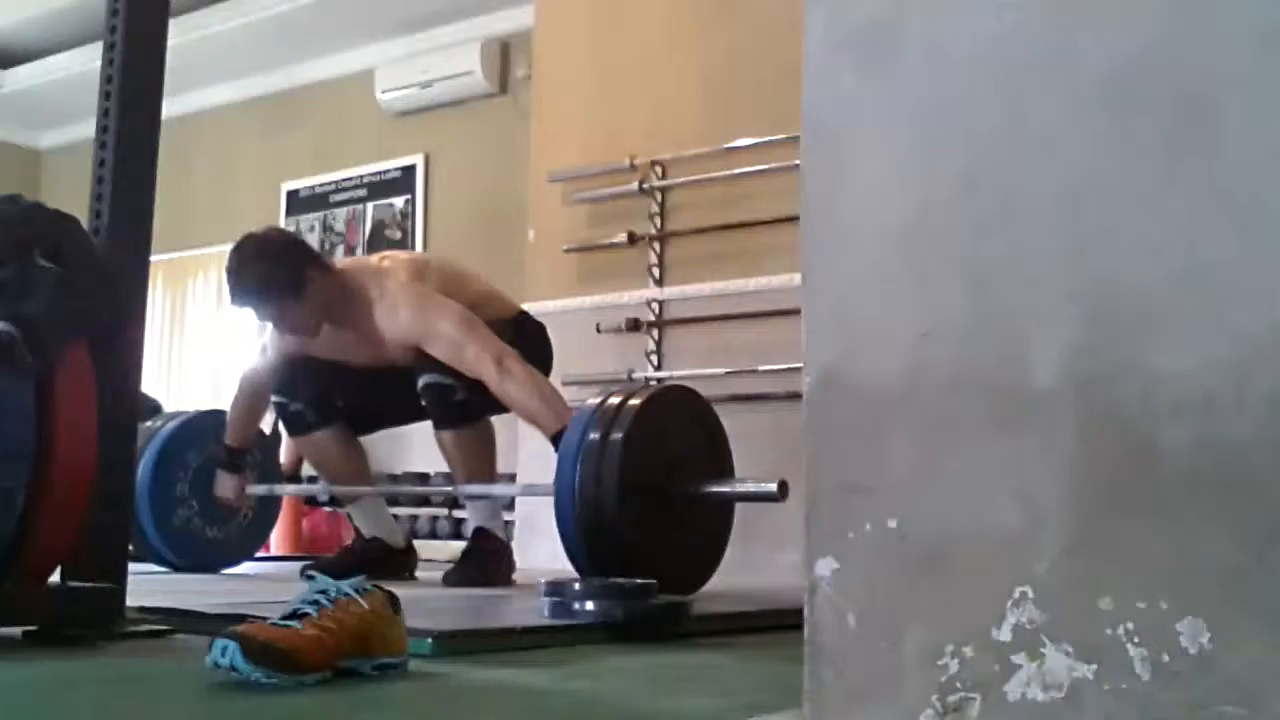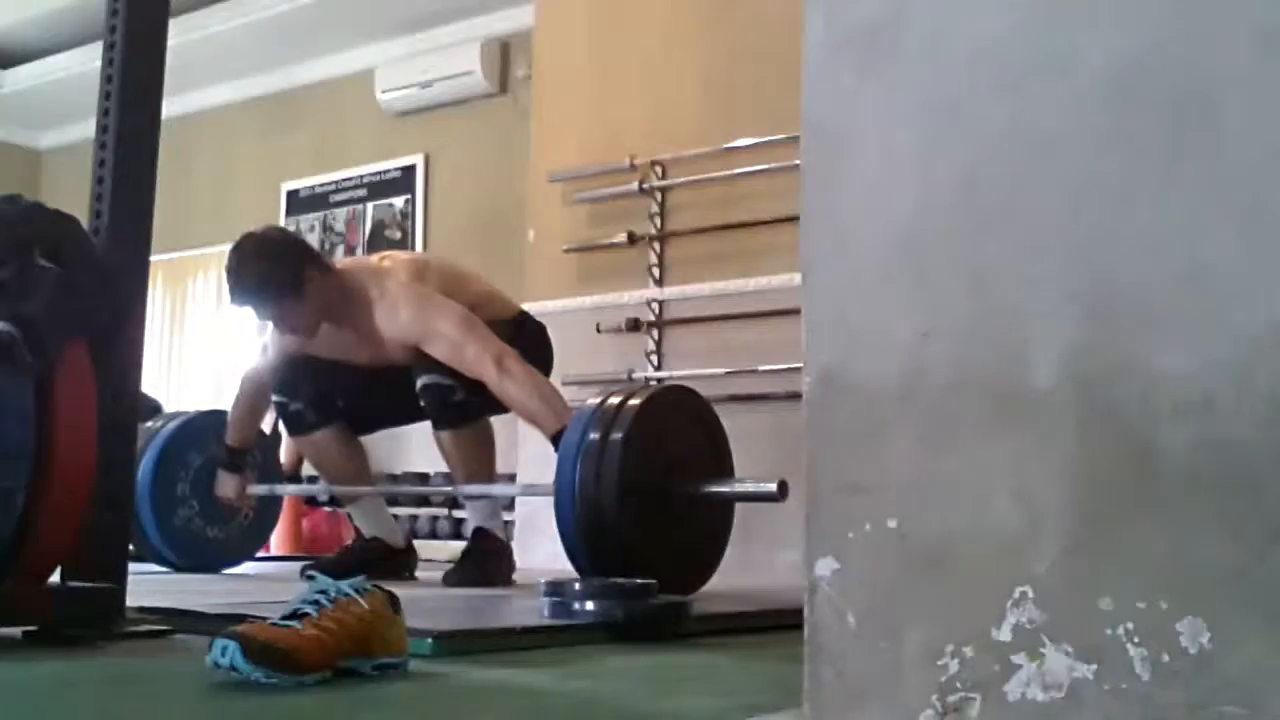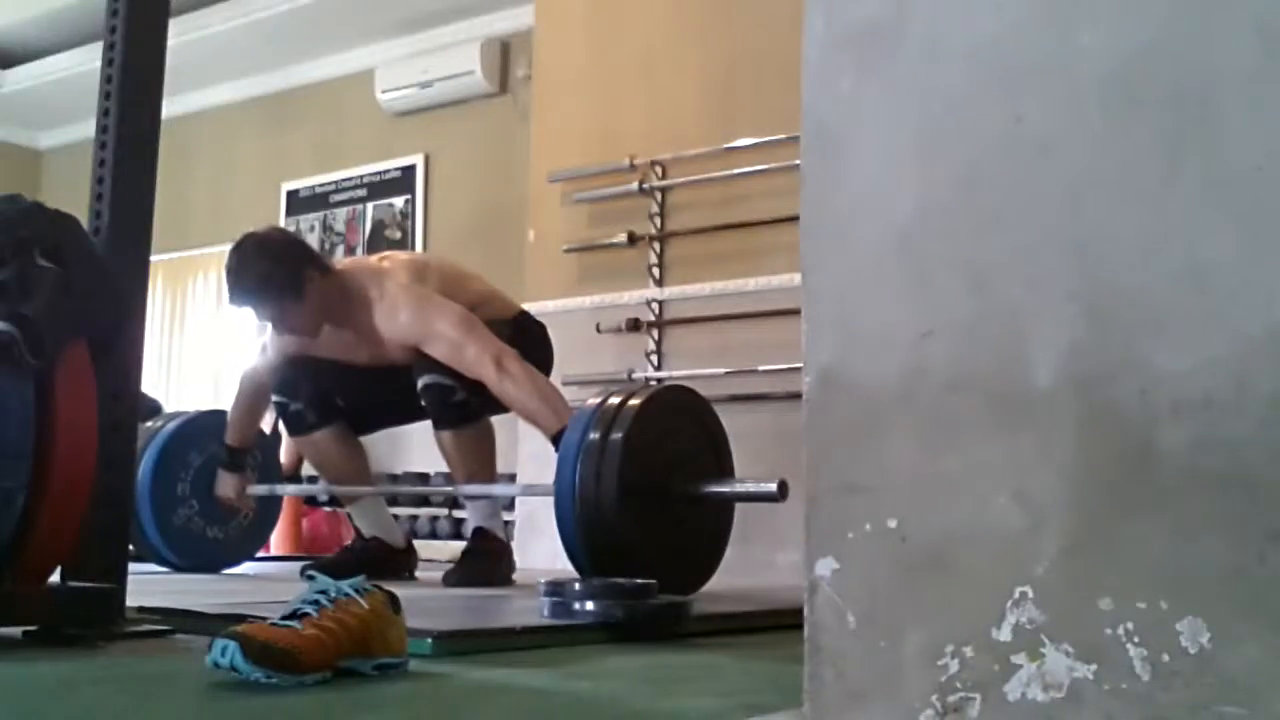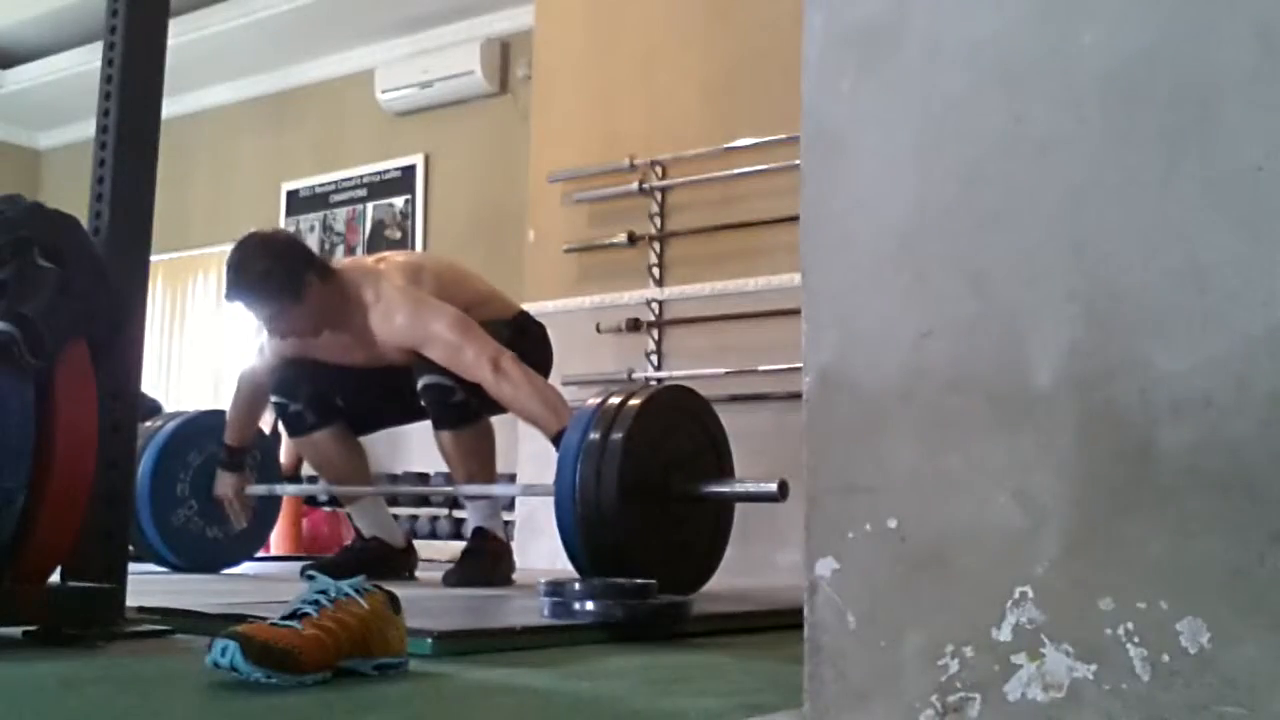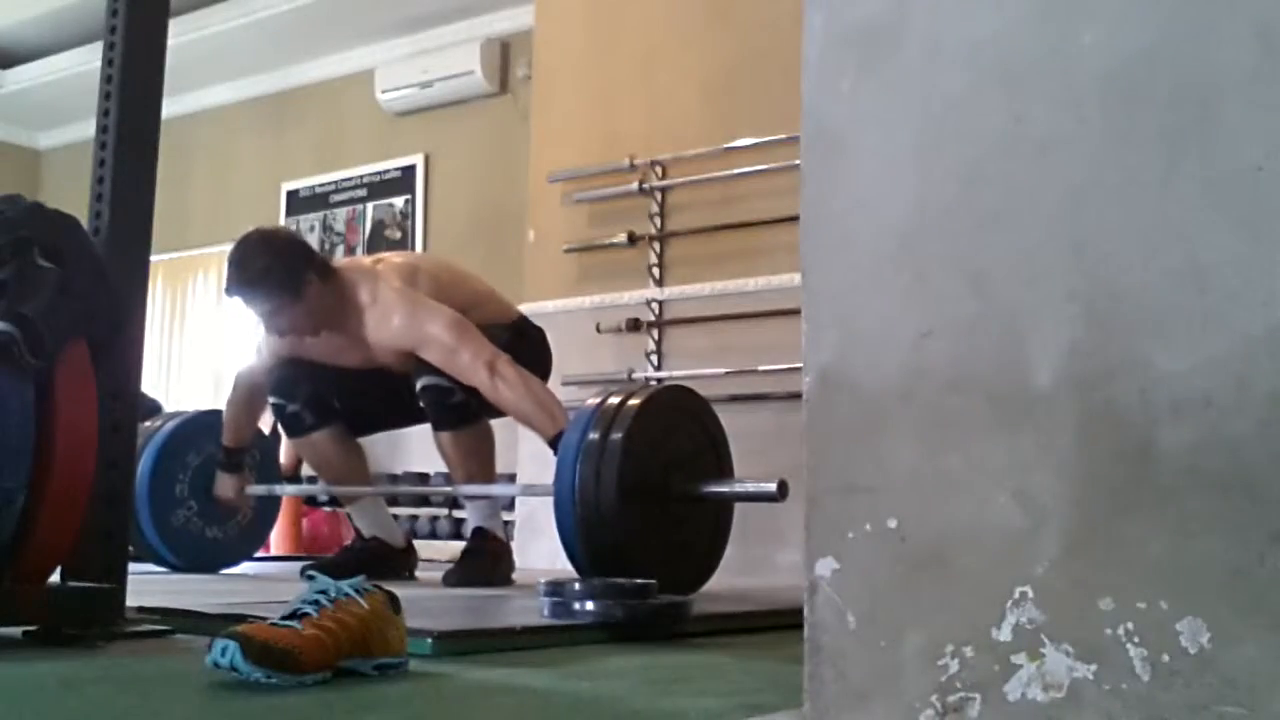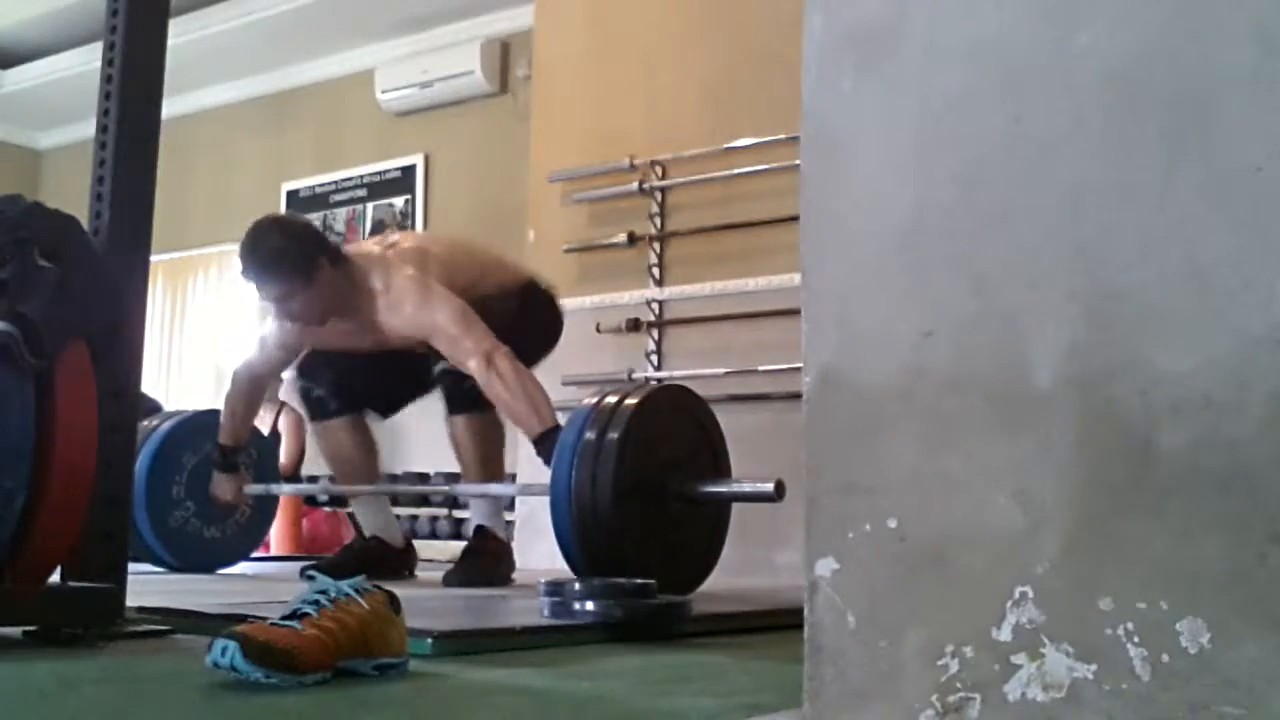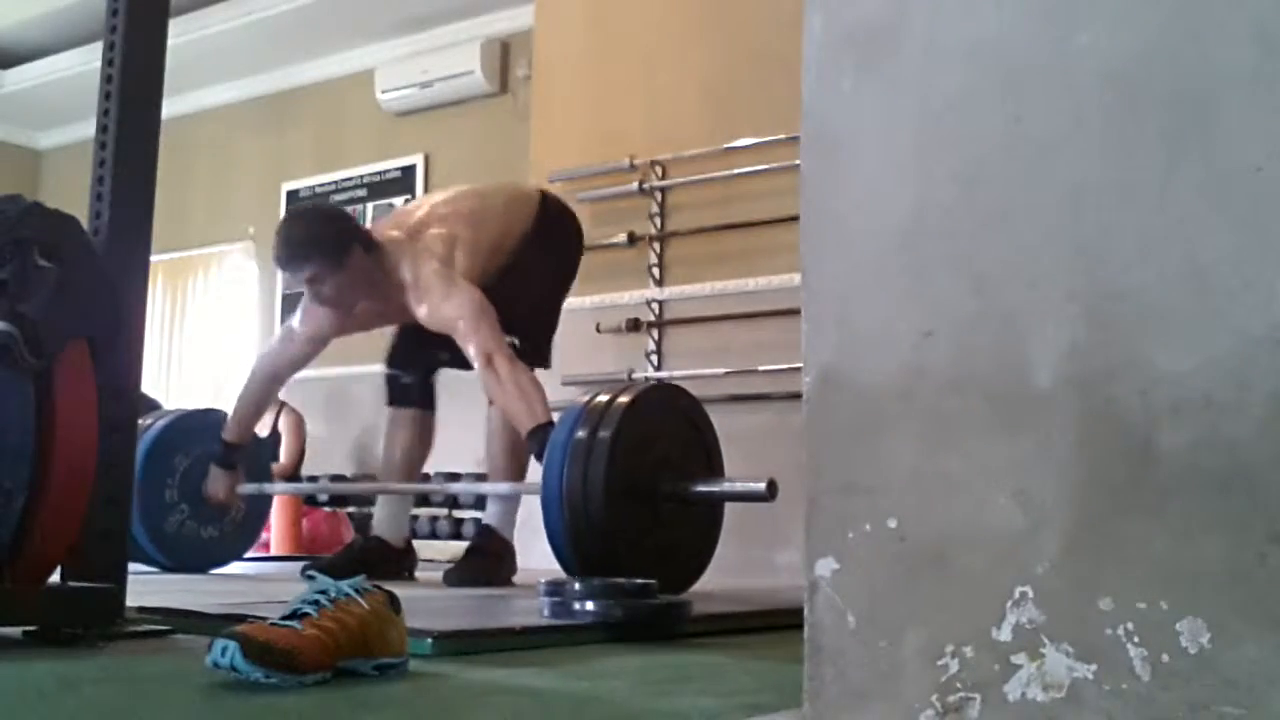
dt=0.2s
person 1, frame 1
left shoulder: (401, 305)
right shoulder: (297, 325)
left elbow: (498, 367)
right elbow: (256, 383)
right wrist: (231, 464)
left knee: (442, 382)
right knee: (293, 395)
left ankle: (488, 538)
right ankle: (384, 541)
person 1, frame 2
left shoulder: (399, 305)
right shoulder: (298, 325)
left elbow: (500, 367)
right elbow: (256, 381)
right wrist: (232, 466)
left hip: (511, 344)
left knee: (439, 381)
right knee: (294, 395)
left ankle: (488, 538)
right ankle: (383, 541)
person 1, frame 3
left shoulder: (399, 303)
right shoulder: (295, 331)
left elbow: (499, 366)
right elbow: (256, 380)
right wrist: (232, 463)
left hip: (508, 349)
left knee: (438, 380)
right knee: (295, 396)
left ankle: (488, 538)
right ankle: (384, 542)
person 1, frame 4
left shoulder: (397, 309)
right shoulder: (297, 327)
left elbow: (496, 369)
right elbow: (253, 382)
right wrist: (231, 463)
left knee: (441, 382)
right knee: (292, 394)
left ankle: (488, 539)
right ankle: (383, 541)
person 1, frame 5
left shoulder: (394, 311)
right shoulder: (293, 328)
left elbow: (492, 371)
right elbow: (249, 382)
right wrist: (230, 466)
left hip: (509, 345)
left knee: (439, 383)
right knee: (290, 394)
left ankle: (487, 540)
right ankle: (384, 543)
person 1, frame 6
left shoulder: (404, 296)
right shoulder: (302, 315)
left elbow: (489, 363)
right elbow: (252, 375)
left wrist: (557, 448)
right wrist: (227, 462)
left hip: (518, 313)
left knee: (457, 369)
right knee: (320, 380)
left ankle: (490, 538)
right ankle: (384, 539)
person 1, frame 7
left shoulder: (429, 282)
right shoulder: (330, 300)
left elbow: (495, 363)
right elbow: (272, 367)
left wrist: (548, 445)
right wrist: (226, 459)
left hip: (539, 234)
right hip: (488, 243)
left knee: (497, 364)
right knee: (408, 374)
left ankle: (496, 538)
right ankle: (388, 539)
